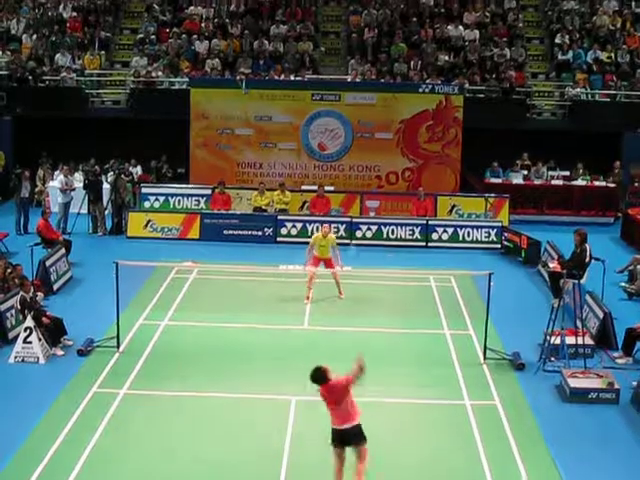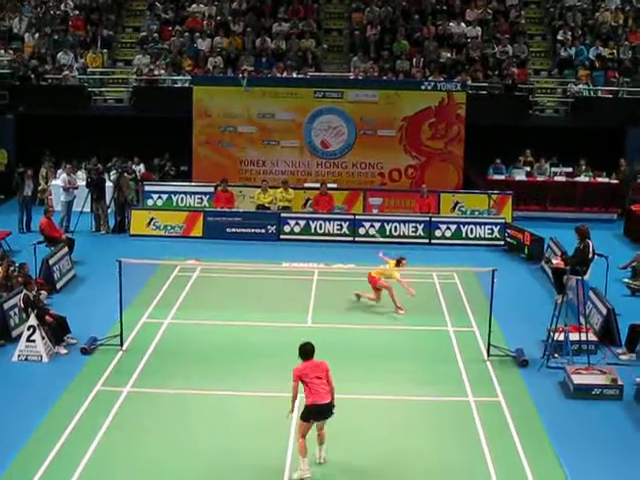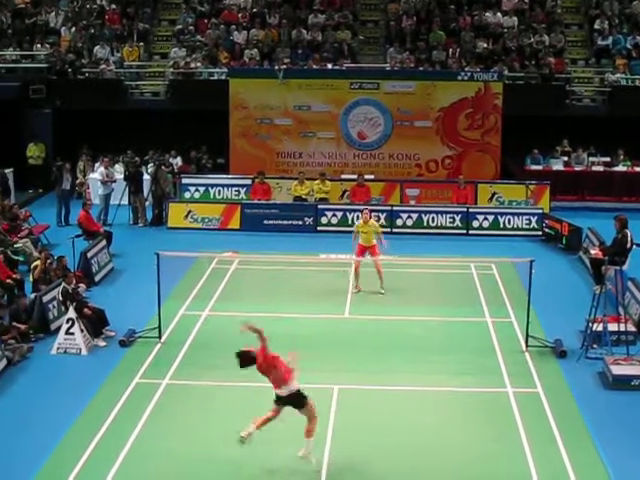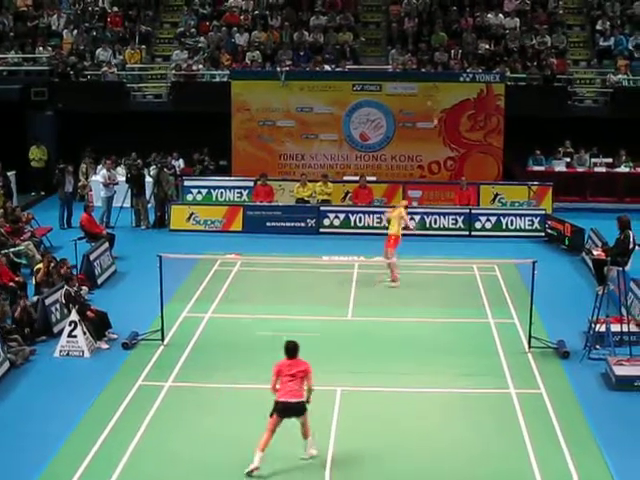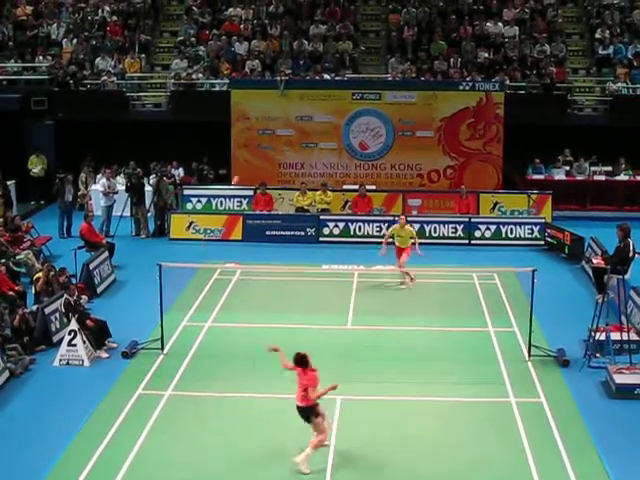
dt=1s
person 1, frame 1
left shoulder: (322, 391)
right shoulder: (338, 385)
right elbow: (355, 377)
left hip: (336, 430)
right hip: (352, 427)
left knee: (339, 462)
right knee: (361, 460)
person 1, frame 2
left shoulder: (298, 370)
right shoulder: (323, 364)
left elbow: (295, 391)
right elbow: (331, 386)
left wrist: (292, 407)
right wrist: (333, 400)
left hip: (312, 406)
right hip: (326, 404)
left knee: (301, 436)
right knee: (320, 429)
right ankle: (321, 456)
person 1, frame 3
left shoulder: (260, 365)
right shoulder: (262, 357)
right elbow: (262, 338)
left hip: (280, 394)
right hip: (292, 393)
left knee: (274, 413)
right knee: (312, 417)
left ankle: (247, 432)
right ankle: (307, 450)
person 1, frame 4
left shoulder: (279, 365)
right shoulder: (305, 365)
left elbow: (273, 388)
right elbow: (309, 387)
right wrist: (308, 397)
left hip: (282, 402)
right hip: (298, 402)
left knee: (269, 433)
right knee: (304, 422)
left ankle: (256, 462)
right ankle: (308, 451)
person 1, frame 5
left shoulder: (300, 367)
right shoulder: (311, 376)
left elbow: (286, 366)
right elbow: (312, 397)
left wrist: (279, 351)
right wrist: (329, 388)
left hip: (301, 404)
right hip: (306, 407)
left knee: (322, 416)
right knee: (323, 434)
left ankle: (316, 439)
right ankle: (302, 459)
